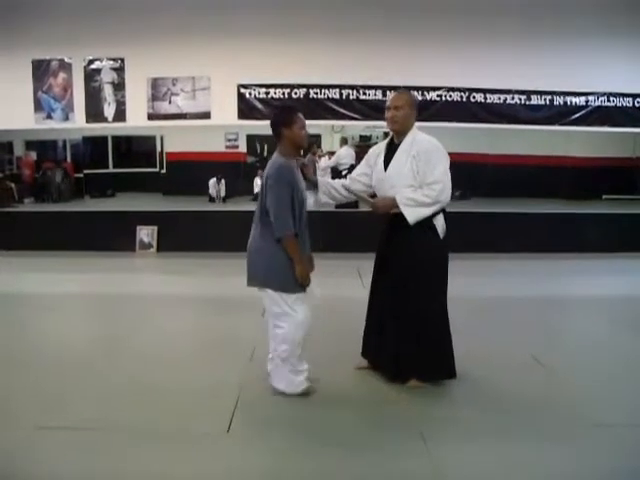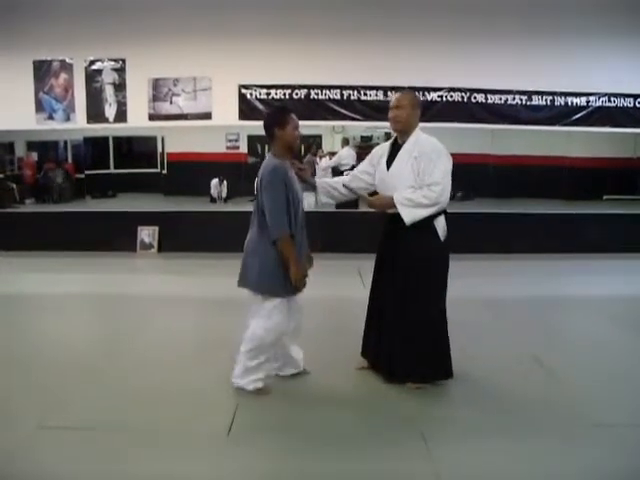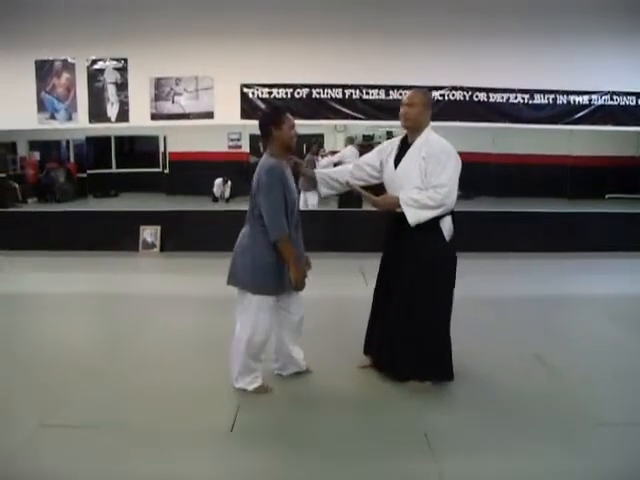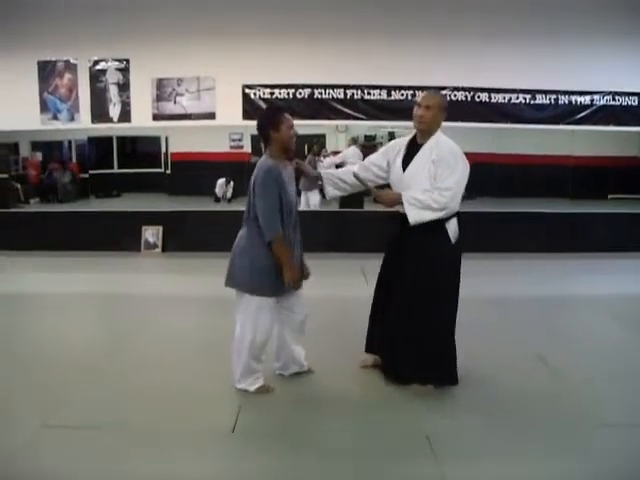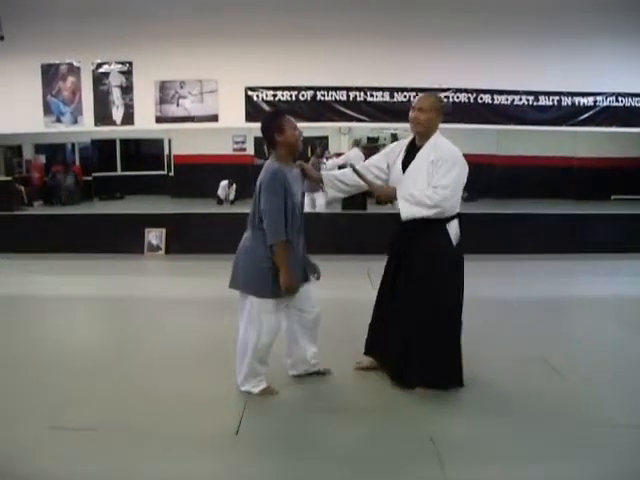
dt=0.2s
person 1, frame 1
left shoulder: (428, 147)
right shoulder: (379, 151)
left elbow: (439, 192)
right elbow: (354, 185)
left wrist: (395, 201)
right wrist: (316, 181)
left hip: (423, 233)
right hip: (394, 230)
left knee: (422, 303)
right knee: (386, 296)
left ankle: (427, 368)
right ankle: (383, 357)
person 1, frame 2
left shoulder: (431, 148)
right shoulder: (383, 151)
left elbow: (437, 194)
right elbow: (354, 182)
left wrist: (393, 200)
right wrist: (313, 182)
left hip: (424, 235)
right hip: (395, 231)
left knee: (421, 304)
right knee: (386, 297)
left ankle: (425, 369)
right ankle: (383, 357)
person 1, frame 3
left shoulder: (440, 150)
right shoulder: (391, 148)
left elbow: (443, 197)
right elbow: (356, 172)
left wrist: (399, 201)
right wrist: (314, 175)
left hip: (431, 235)
right hip: (401, 230)
left knee: (425, 303)
right knee: (391, 294)
left ankle: (429, 368)
right ankle: (386, 355)
person 1, frame 4
left shoulder: (449, 153)
right shoulder: (398, 148)
left elbow: (447, 199)
right elbow: (363, 171)
left wrist: (401, 198)
right wrist: (318, 174)
left hip: (435, 237)
right hip: (407, 231)
left knee: (430, 306)
right knee: (391, 293)
left ankle: (433, 370)
right ankle: (387, 354)
person 1, frame 5
left shoulder: (449, 154)
right shoulder: (398, 150)
left elbow: (440, 199)
right elbow: (363, 173)
left wrist: (396, 193)
right wrist: (319, 177)
left hip: (437, 239)
right hip: (409, 233)
left knee: (435, 308)
right knee: (394, 296)
left ankle: (437, 373)
right ankle: (384, 355)
person 2, frame 1
left shoulder: (290, 165)
right shoulder: (281, 169)
right elbow: (282, 224)
left wrist: (304, 254)
right wrist: (299, 261)
left hip: (282, 255)
right hip: (276, 256)
left knee: (283, 314)
right knee: (295, 316)
left ankle: (282, 367)
right ankle: (287, 378)
person 2, frame 2
left shoulder: (285, 166)
right shoulder: (274, 170)
right elbow: (277, 226)
left wrist: (302, 253)
right wrist: (294, 263)
left hip: (283, 256)
right hip: (271, 259)
left knee: (289, 315)
right knee: (269, 320)
left ankle: (287, 364)
right ankle: (246, 376)
person 2, frame 3
left shoulder: (282, 166)
right shoulder: (271, 170)
right elbow: (275, 226)
left wrist: (298, 257)
right wrist: (294, 264)
left hip: (277, 257)
right hip: (261, 258)
left knee: (290, 313)
right knee: (255, 322)
left ankle: (289, 363)
right ankle: (245, 377)
person 2, frame 4
left shoulder: (285, 167)
right shoulder: (268, 171)
right elbow: (270, 227)
left wrist: (295, 261)
right wrist: (289, 265)
left hip: (280, 257)
right hip: (260, 259)
left knee: (294, 312)
right knee: (256, 323)
left ankle: (290, 363)
right ankle: (247, 378)
person 2, frame 5
left shoulder: (292, 170)
right shoulder: (274, 174)
right elbow: (273, 230)
left wrist: (302, 261)
right wrist: (284, 271)
left hip: (287, 257)
right hip: (264, 262)
left knee: (307, 311)
right knee: (259, 325)
left ankle: (303, 363)
right ankle: (251, 381)
